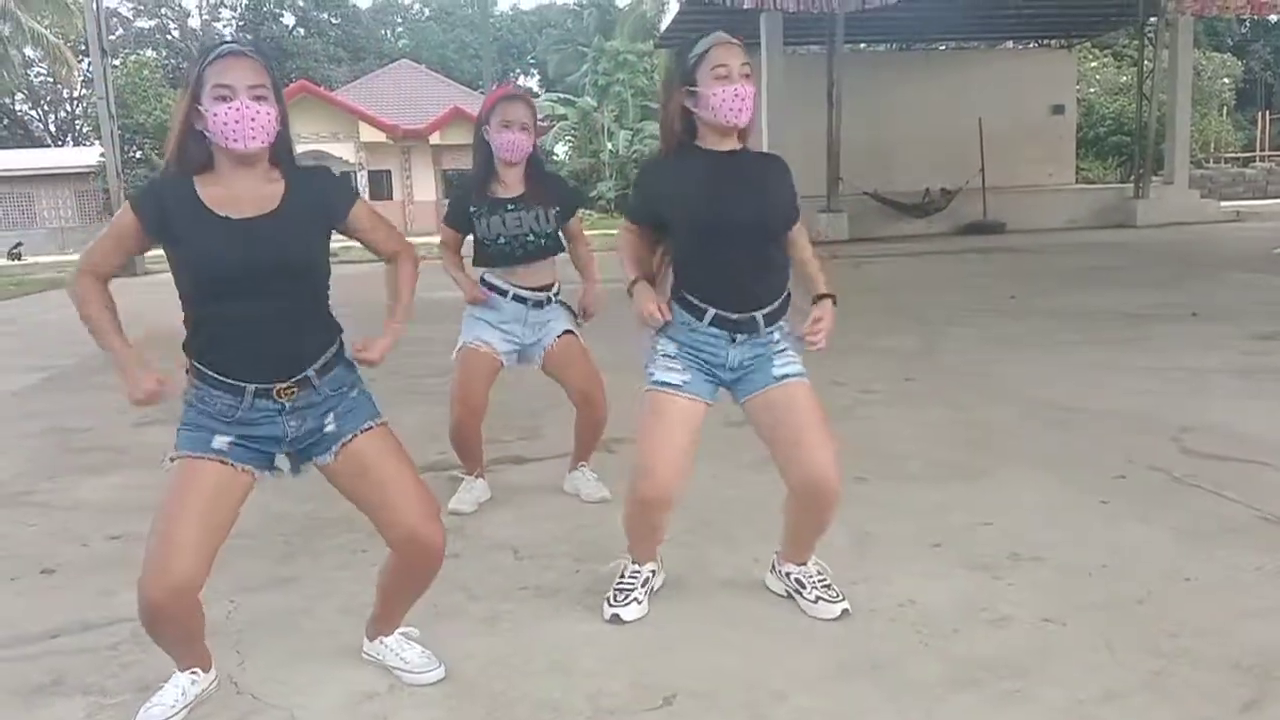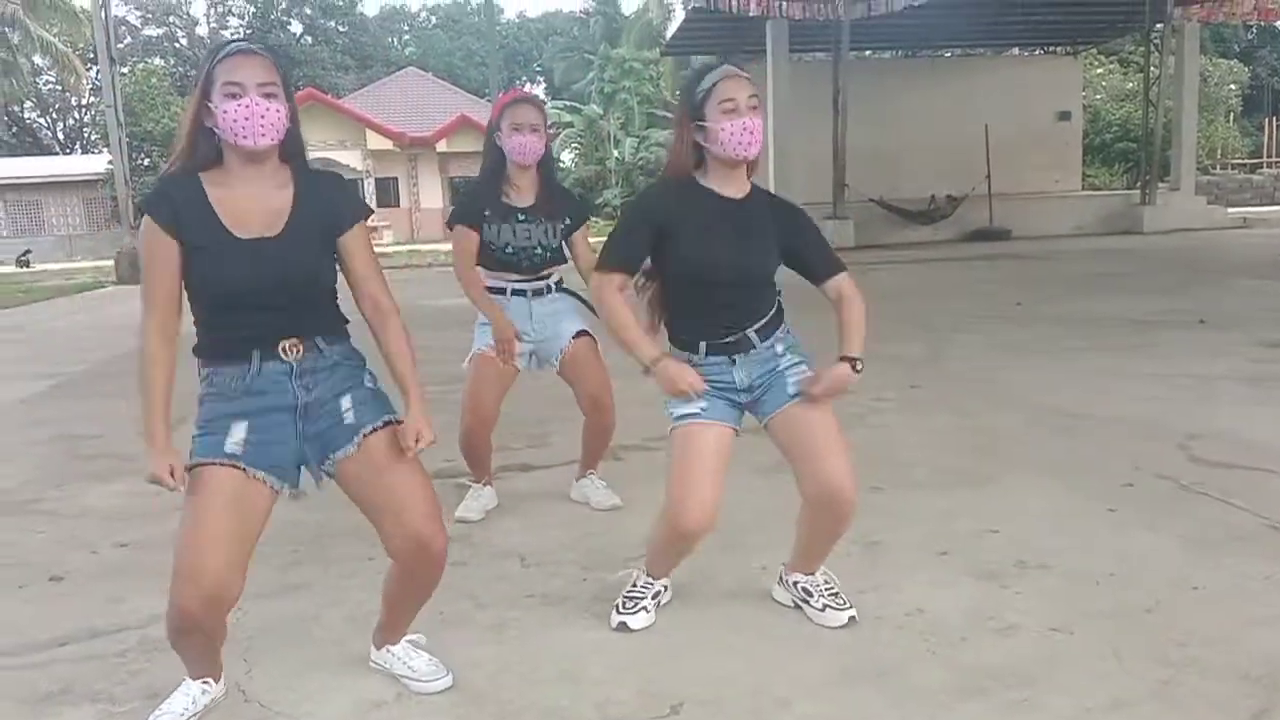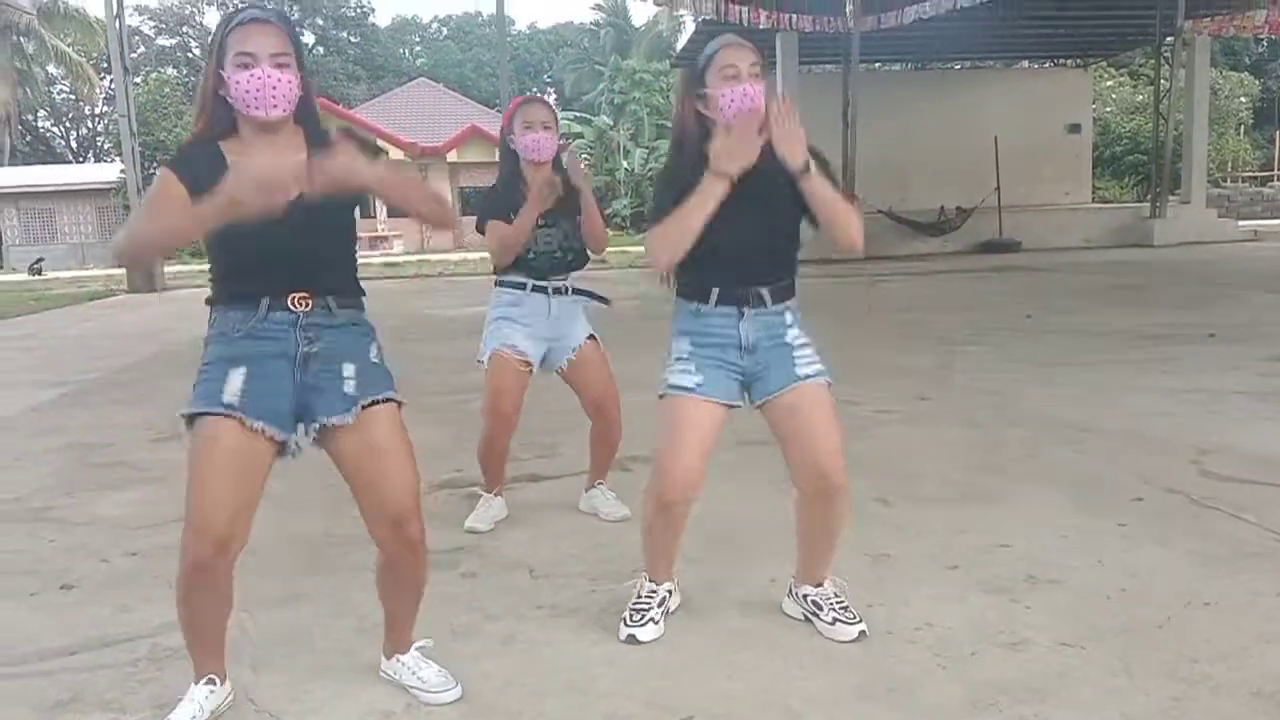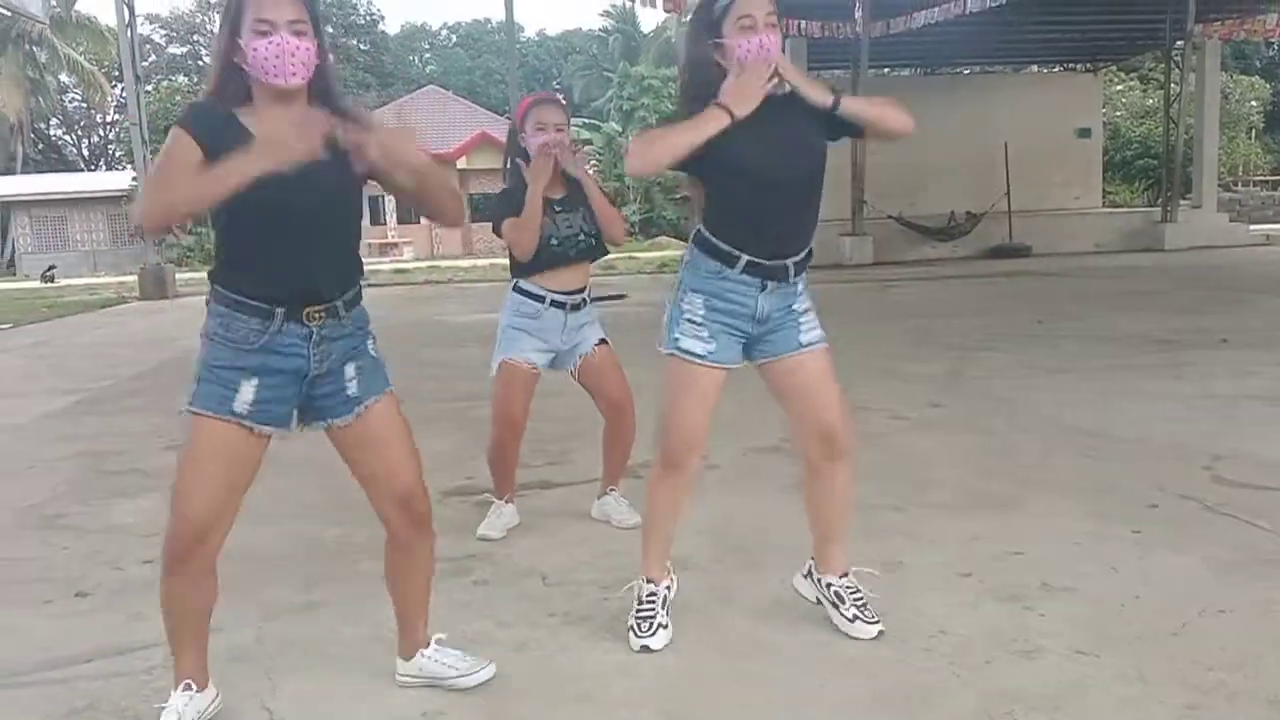
dt=0.2s
person 1, frame 1
left shoulder: (318, 188)
right shoulder: (166, 199)
left elbow: (401, 253)
right elbow: (87, 278)
left wrist: (391, 331)
right wrist: (128, 363)
left hip: (328, 394)
right hip: (223, 410)
left knee: (424, 539)
right knee: (163, 593)
left ankle: (383, 633)
person 1, frame 2
left shoulder: (328, 194)
right shoulder: (176, 201)
left elbow: (380, 304)
right elbow: (158, 326)
left wrist: (415, 402)
right wrist: (157, 438)
left hip: (336, 379)
right hip: (239, 396)
left knee: (425, 544)
right knee: (197, 599)
left ankle: (390, 641)
person 1, frame 3
left shoulder: (338, 155)
right shoulder: (197, 162)
left elbow: (439, 212)
right elbow: (136, 245)
left wrist: (371, 174)
right wrist: (224, 203)
left hip: (341, 338)
right hip: (246, 346)
left knee: (401, 525)
right knee: (209, 543)
left ankle: (401, 652)
person 1, frame 4
left shoulder: (348, 127)
right shoulder: (211, 124)
left elbow: (447, 209)
right elbow: (153, 216)
left wrist: (405, 159)
right wrist: (259, 158)
left hip: (342, 338)
right hip: (249, 342)
left knee: (409, 505)
right knee: (190, 535)
left ankle: (417, 652)
person 2, frame 1
left shoulder: (772, 171)
right shoulder: (666, 172)
left elbow: (793, 237)
right elbow: (634, 233)
left wrist: (823, 297)
right wrist: (638, 285)
left hip: (767, 343)
right hip: (689, 341)
left knee: (820, 481)
right knee: (653, 487)
left ankle: (793, 565)
right ankle: (642, 565)
person 2, frame 2
left shoulder: (779, 214)
right shoulder: (662, 203)
left elbow: (844, 290)
right elbow: (606, 285)
left wrist: (849, 360)
right wrist: (655, 362)
left hip: (774, 359)
right hip: (700, 373)
left knee: (837, 492)
right knee: (690, 517)
left ankle: (801, 576)
right ankle: (652, 578)
person 2, frame 3
left shoulder: (794, 162)
right shoulder: (687, 168)
left elbow: (851, 239)
right elbow: (659, 253)
left wrist: (800, 164)
right wrist: (720, 173)
left hip: (778, 329)
right hip: (703, 334)
left knee: (827, 474)
right knee: (674, 484)
left ankle: (811, 587)
right ankle: (657, 584)
person 2, frame 4
left shoulder: (807, 109)
right shoulder: (706, 106)
left elbow: (902, 124)
right elbow: (638, 161)
left wrist: (820, 95)
right wrist: (725, 110)
left hip: (788, 295)
right hip: (715, 292)
left knee: (829, 438)
right knee: (679, 452)
left ankle: (829, 574)
right ankle: (654, 583)
person 3, frame 1
left shoulder: (553, 189)
right shoulder: (470, 195)
left elbow: (578, 240)
right elbow: (448, 250)
left wrist: (591, 285)
right wrist: (464, 280)
left hip: (547, 310)
right hip: (493, 310)
left knee: (592, 397)
right knee: (464, 410)
left ankle: (579, 470)
right ankle: (474, 478)
person 3, frame 2
left shoulder: (562, 199)
right shoulder: (478, 198)
left elbow: (584, 258)
right elbow: (464, 265)
right wrist: (496, 318)
left hip: (557, 306)
right hip: (503, 312)
left knee: (600, 401)
right knee: (475, 418)
left ankle: (587, 478)
right ankle: (482, 486)
person 3, frame 3
left shoulder: (573, 191)
right shoulder: (499, 196)
left elbow: (599, 244)
right elbow: (501, 253)
left wrist: (584, 190)
right wrist: (535, 202)
left hip: (566, 307)
right hip: (516, 310)
left knee: (606, 406)
right knee: (499, 416)
left ankle: (595, 489)
right ankle: (493, 496)
person 3, frame 4
left shoulder: (581, 188)
right shoulder: (512, 196)
left elbow: (617, 234)
right elbow: (523, 248)
left wrist: (582, 175)
right wrist: (537, 185)
left hip: (580, 315)
right hip: (529, 315)
left knee: (620, 404)
right knee: (507, 422)
left ankle: (608, 496)
right ankle: (504, 503)
